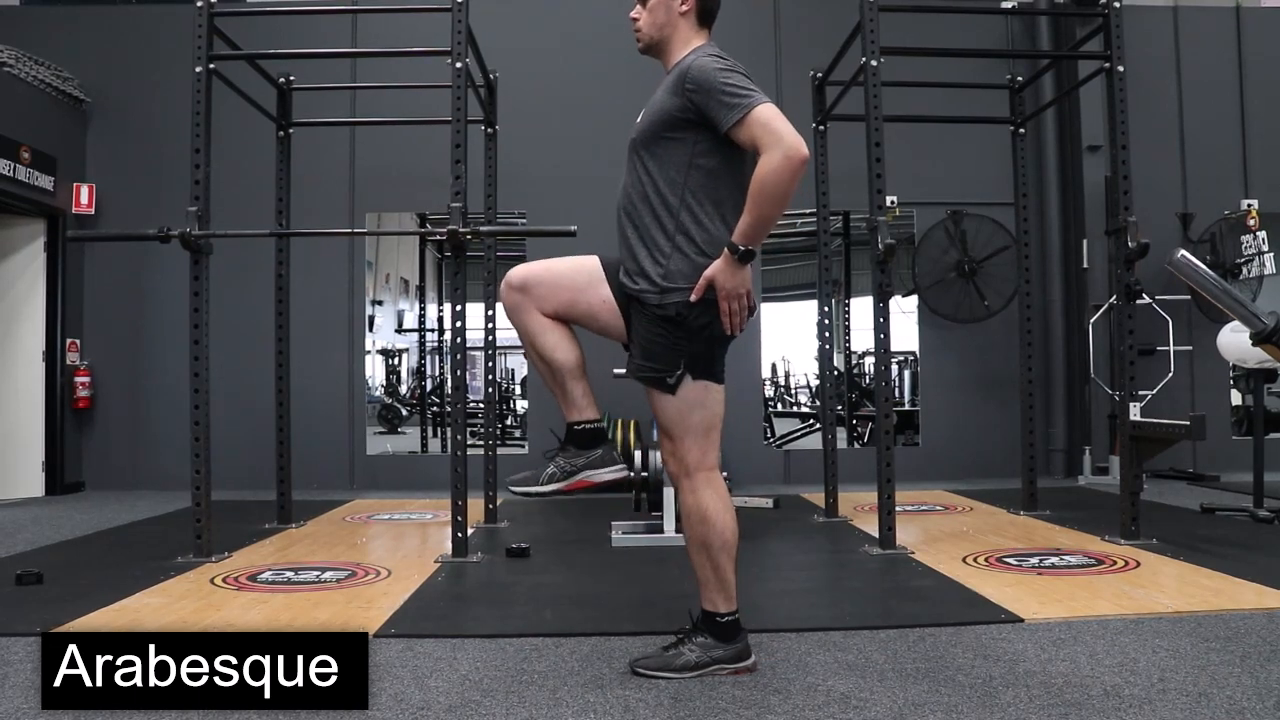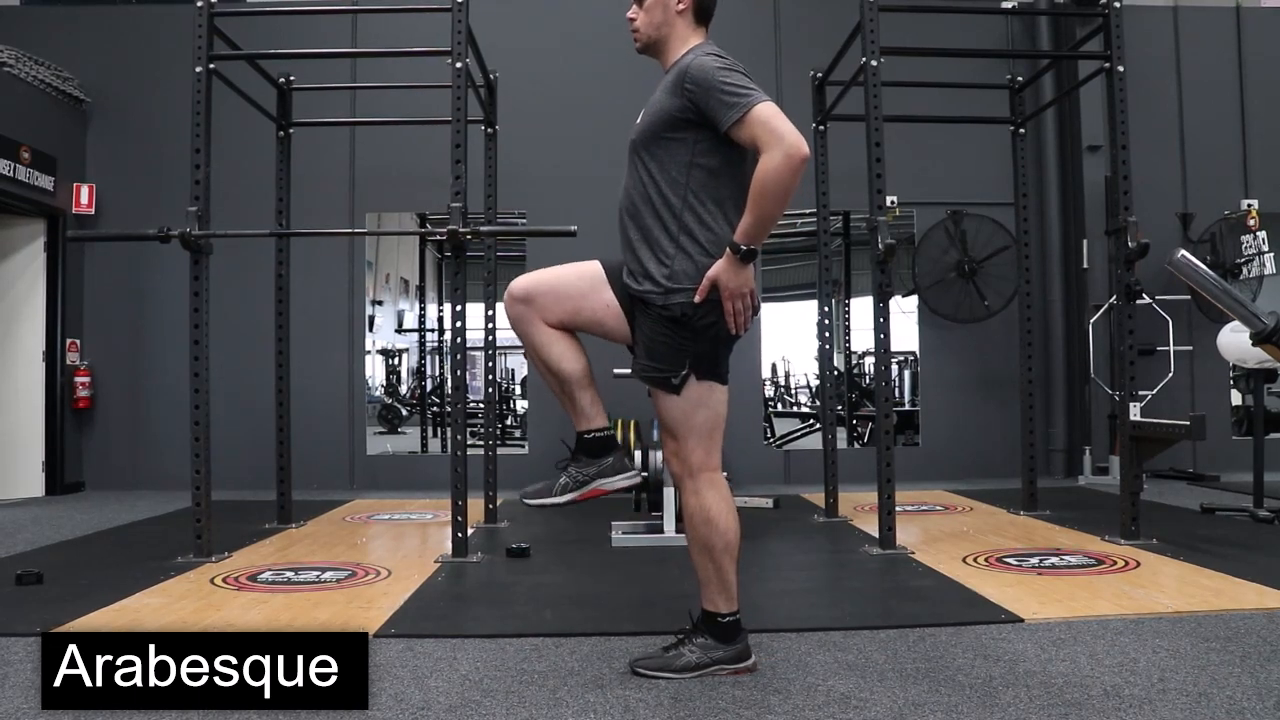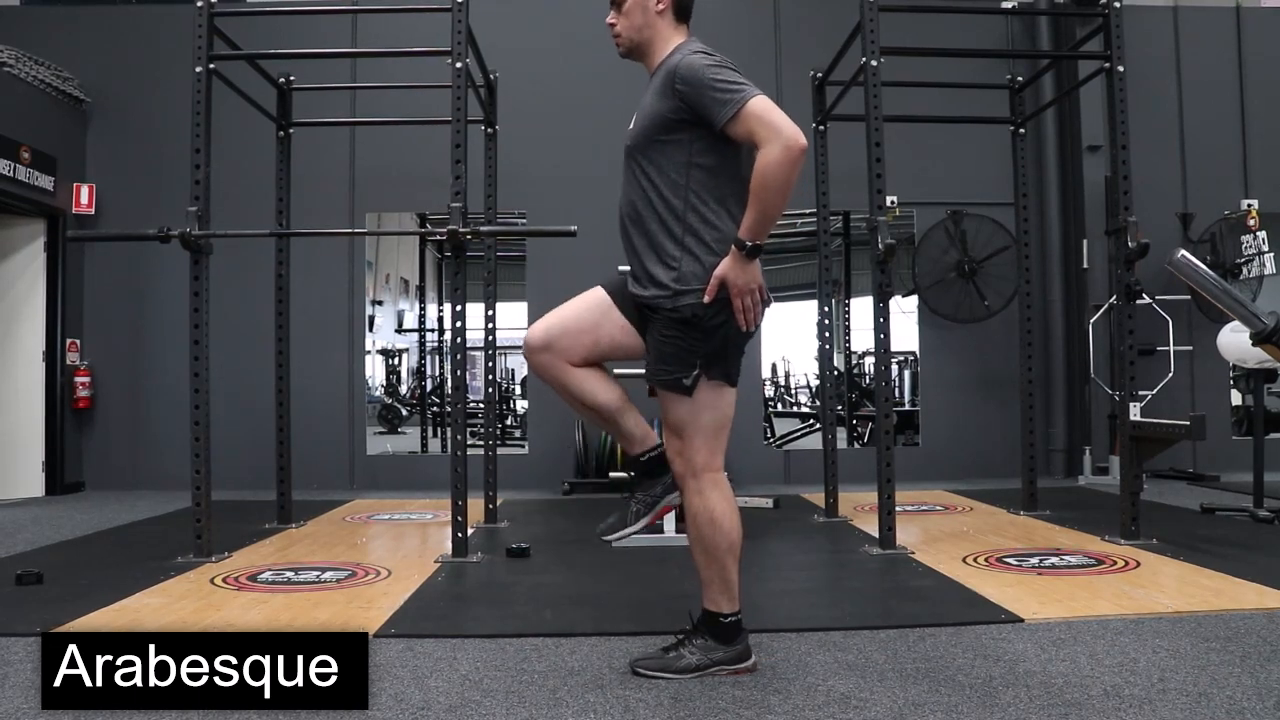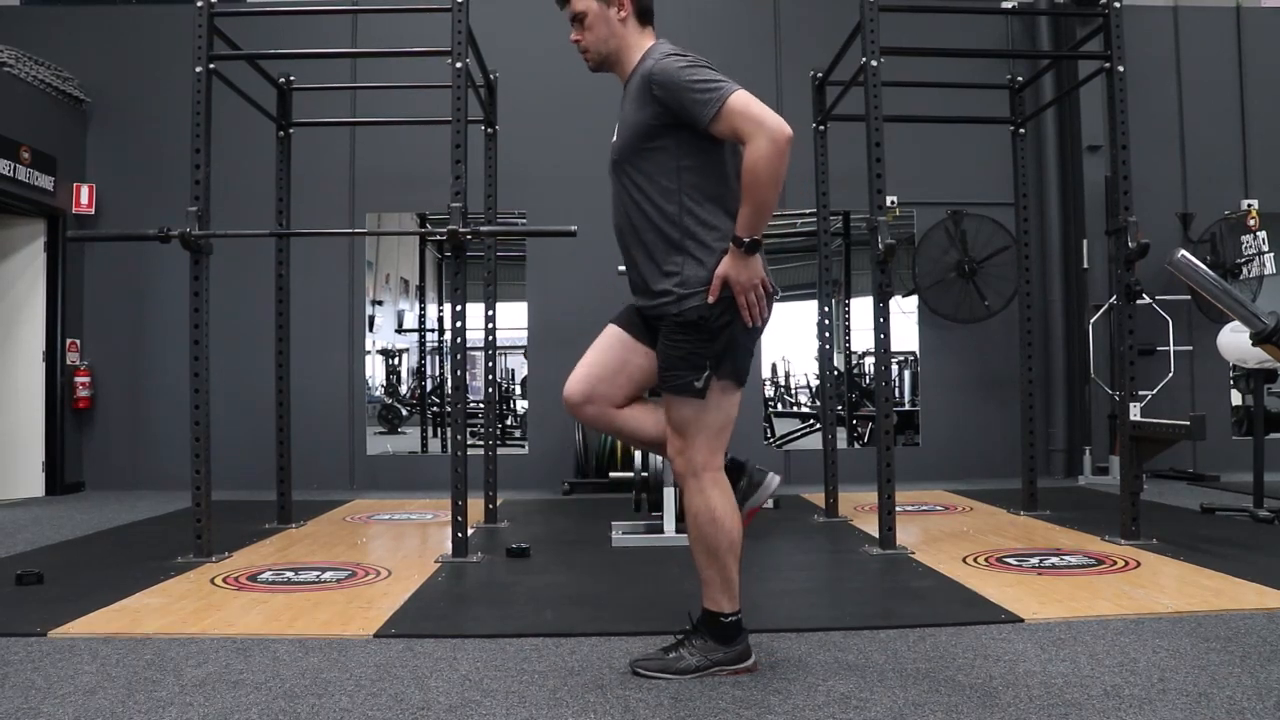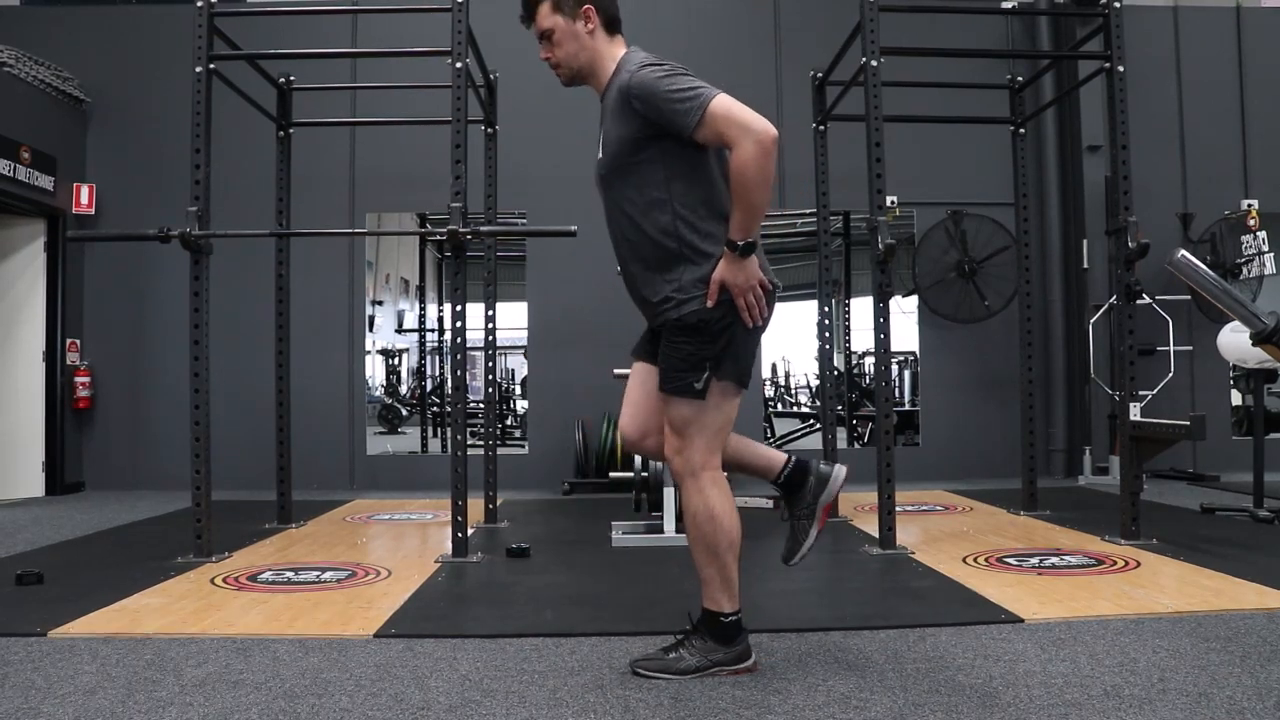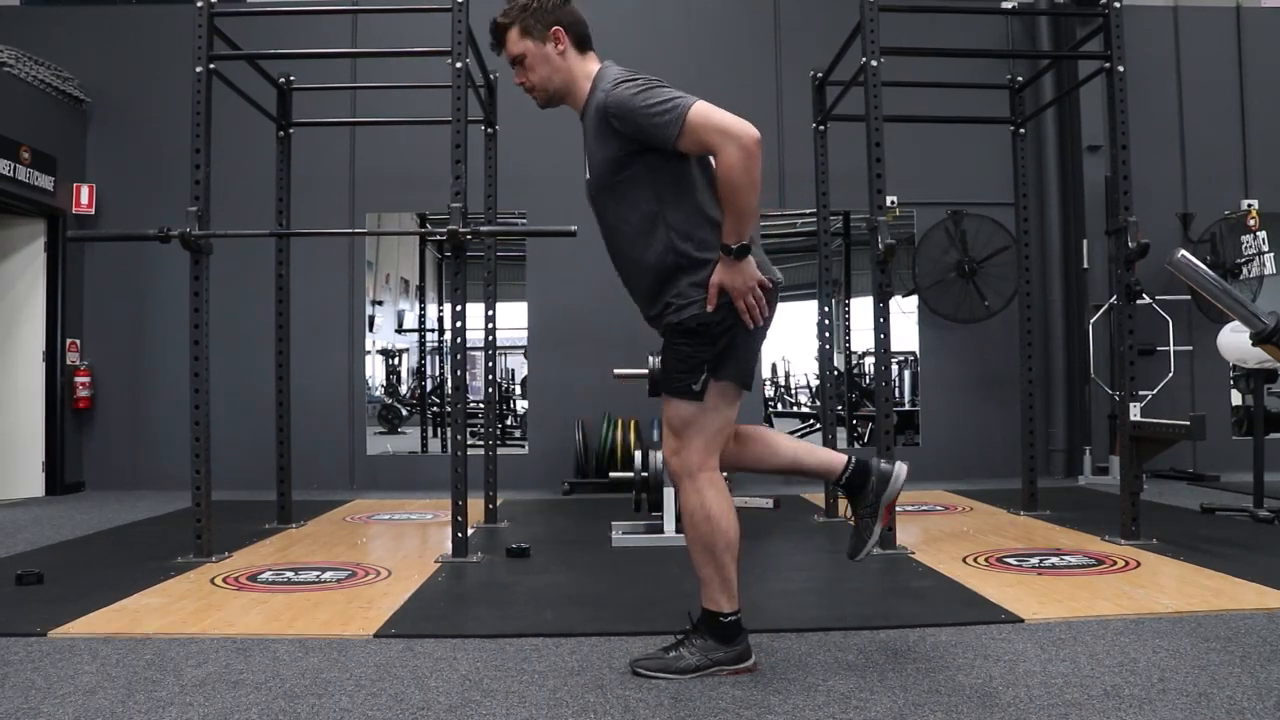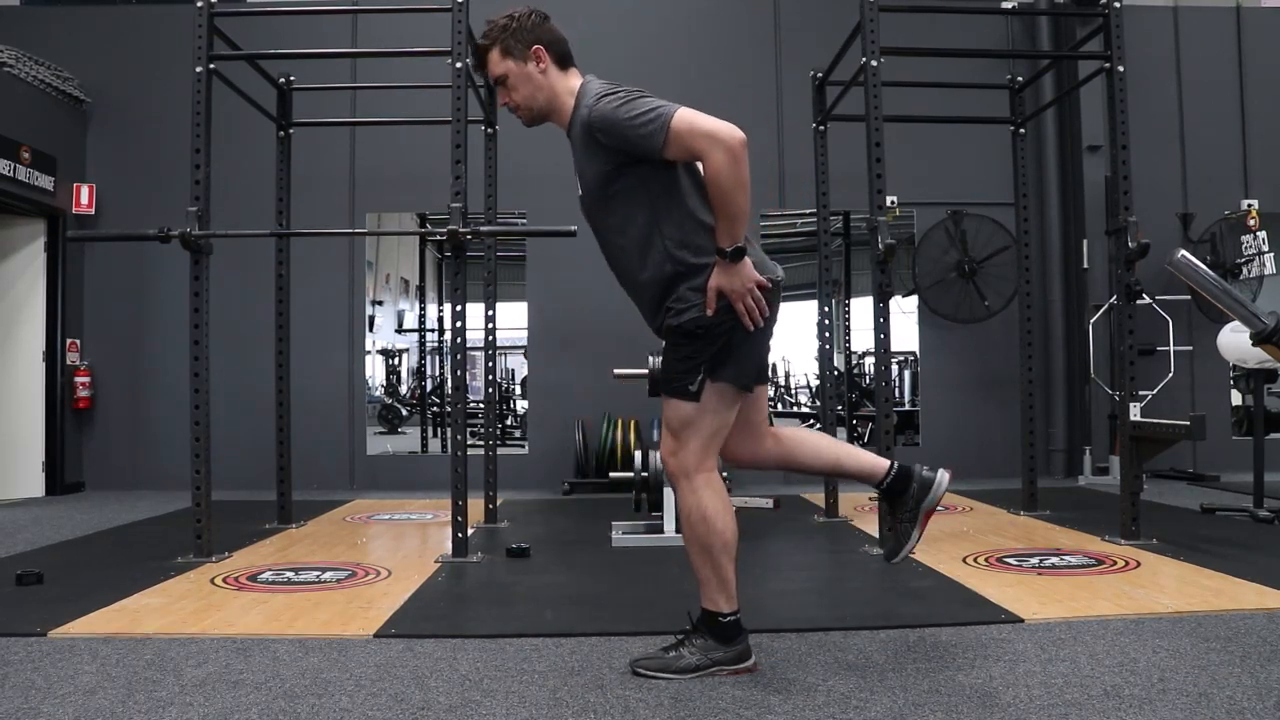
dt=0.3s
person 1, frame 1
left shoulder: (704, 71)
right shoulder: (682, 83)
left elbow: (787, 152)
left wrist: (737, 255)
left hip: (686, 292)
right hip: (650, 283)
left knee: (691, 466)
right knee: (523, 287)
left ankle: (723, 634)
right ankle: (588, 442)
person 1, frame 2
left shoulder: (704, 69)
right shoulder: (679, 81)
left elbow: (788, 150)
left wrist: (740, 255)
left hip: (691, 293)
right hip: (654, 284)
left knee: (693, 466)
right knee: (528, 298)
left ankle: (723, 636)
right ankle: (599, 448)
person 1, frame 3
left shoulder: (691, 68)
right shoulder: (668, 82)
left elbow: (785, 142)
left wrist: (745, 251)
left hip: (700, 292)
right hip: (660, 288)
left knee: (698, 465)
right knee: (546, 345)
left ankle: (723, 635)
right ankle: (654, 466)
person 1, frame 4
left shoulder: (666, 71)
right shoulder: (641, 87)
left elbow: (770, 135)
left wrist: (743, 249)
left hip: (708, 294)
right hip: (670, 295)
left knee: (694, 463)
right knee: (588, 396)
left ankle: (723, 637)
right ankle: (733, 474)
person 1, frame 5
left shoulder: (643, 80)
right shoulder: (618, 97)
left elbow: (755, 136)
left wrist: (740, 251)
left hip: (711, 294)
right hip: (682, 297)
left knee: (692, 459)
right knee: (641, 436)
left ankle: (723, 636)
right ankle: (795, 476)
person 1, frame 6
left shoulder: (619, 97)
right shoulder: (600, 111)
left elbow: (739, 139)
right elbow: (700, 162)
left wrist: (736, 255)
left hip: (714, 296)
right hip: (698, 299)
left knee: (690, 461)
right knee: (712, 446)
left ankle: (723, 636)
right ankle: (861, 475)
person 1, frame 7
left shoulder: (603, 111)
right shoulder: (589, 124)
left elbow: (724, 142)
right elbow: (696, 167)
left wrist: (730, 256)
left hip: (715, 297)
right hip: (710, 299)
left knee: (688, 462)
right knee: (747, 445)
left ankle: (722, 635)
right ankle: (902, 481)
